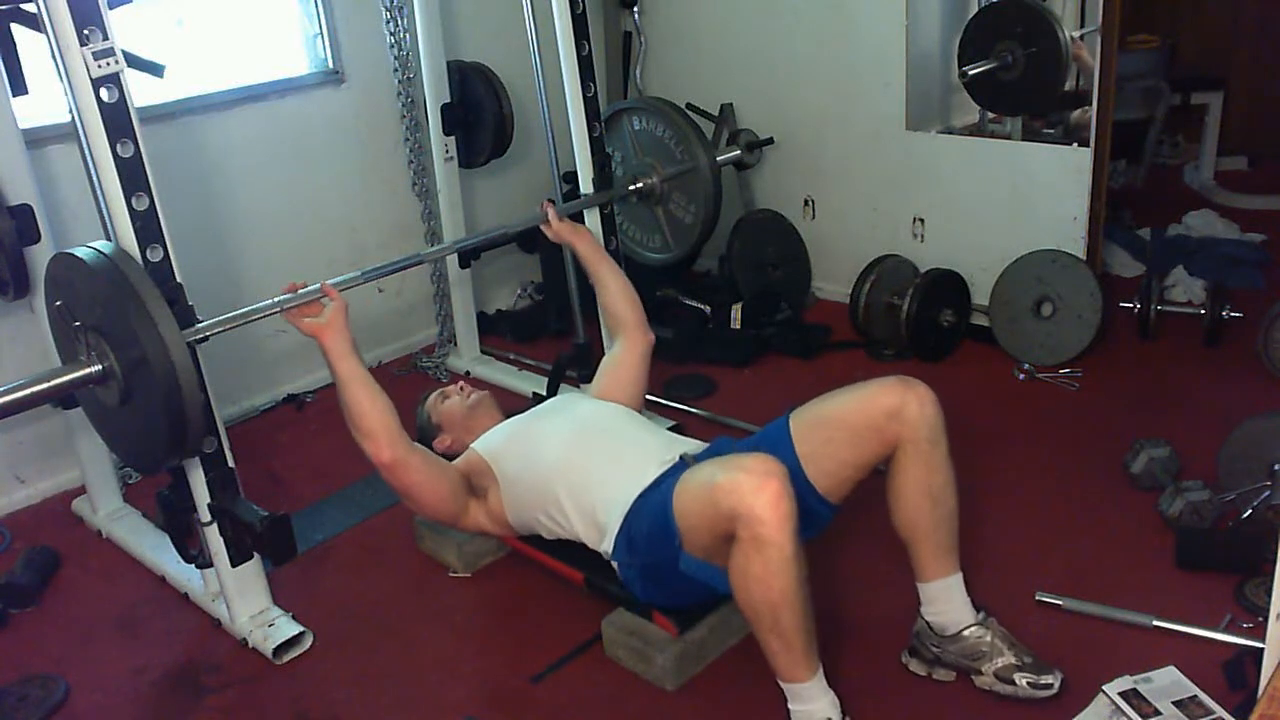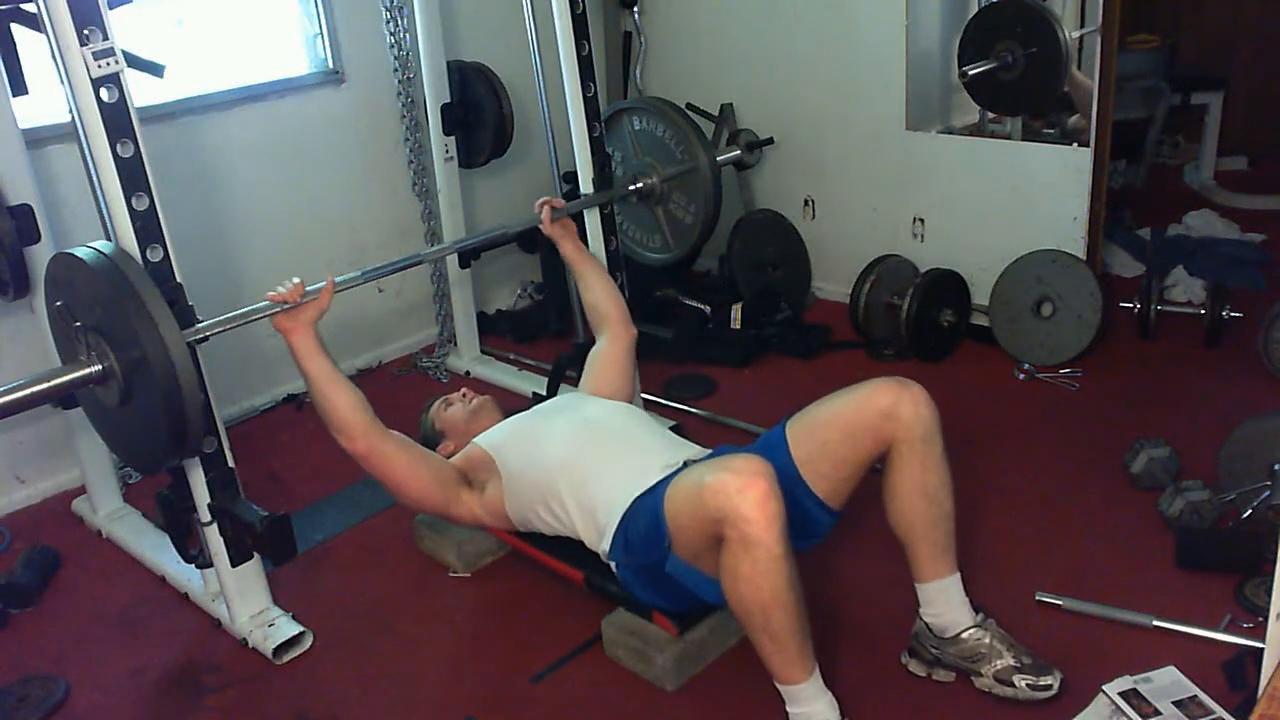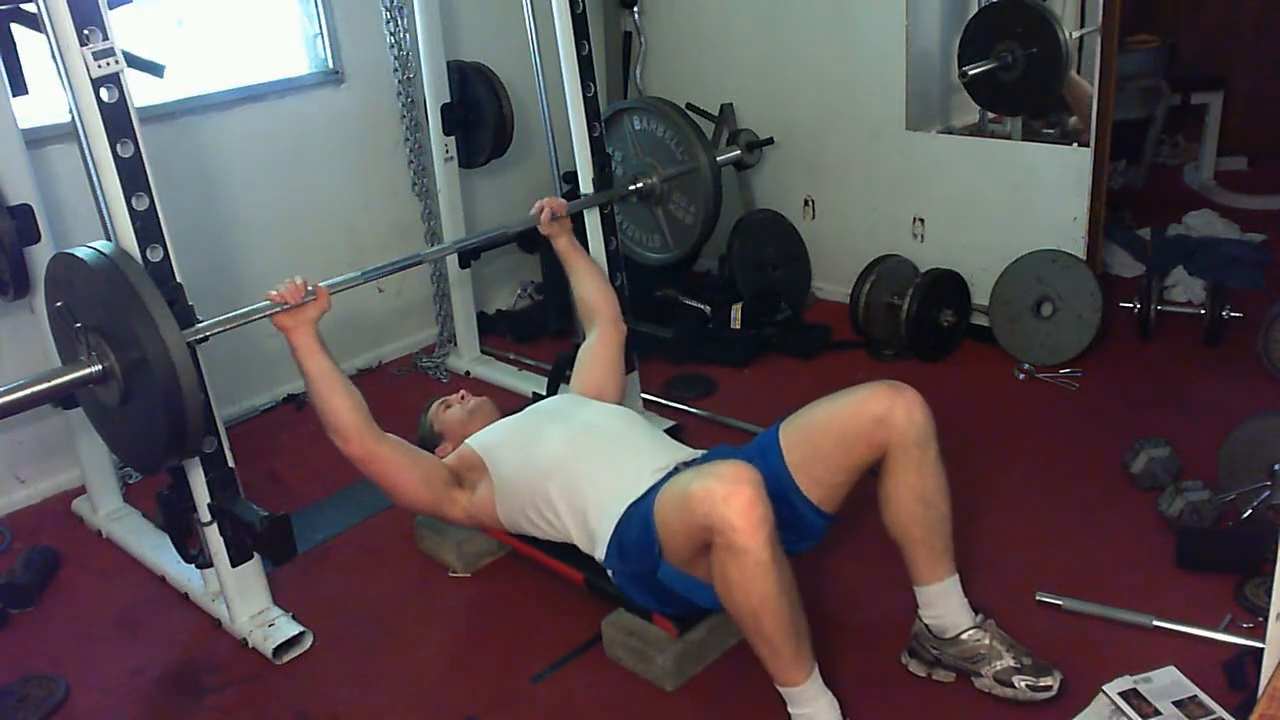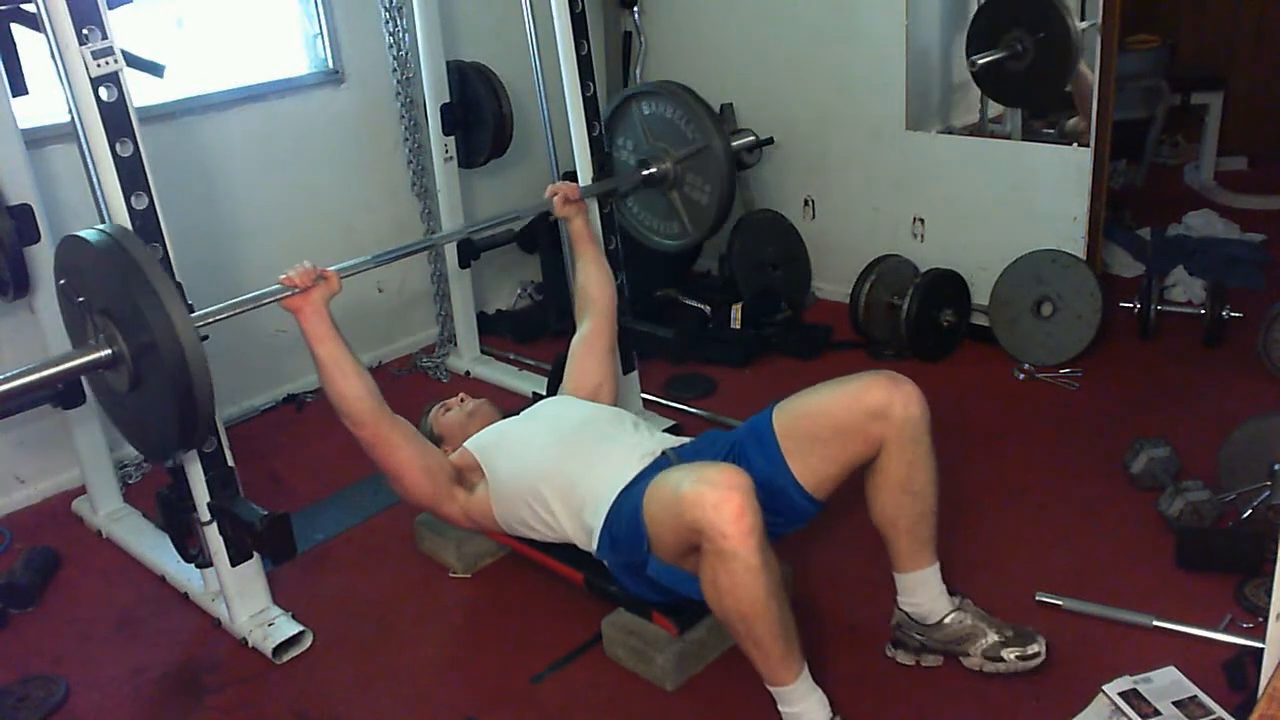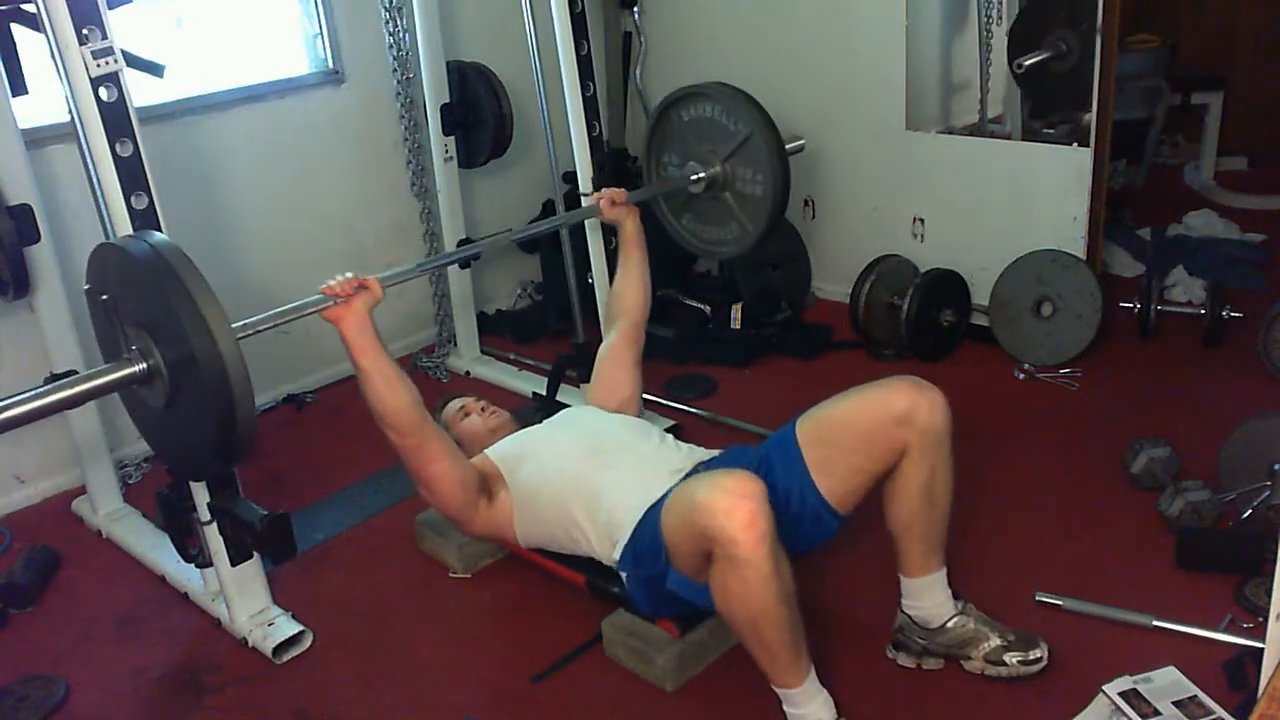
dt=0.5s
person 1, frame 1
left shoulder: (574, 407)
right shoulder: (471, 482)
left elbow: (635, 334)
right elbow: (388, 452)
left wrist: (580, 240)
right wrist: (334, 338)
left hip: (713, 470)
right hip: (652, 531)
left knee: (907, 404)
right knee: (760, 490)
left ankle: (947, 626)
person 1, frame 2
left shoulder: (576, 405)
right shoulder: (472, 479)
left elbow: (618, 329)
right elbow: (364, 437)
left wrist: (569, 243)
right wrist: (303, 336)
left hip: (722, 480)
right hip: (650, 527)
left knee: (902, 405)
right knee: (746, 488)
left ankle: (947, 629)
person 1, frame 3
left shoulder: (571, 406)
right shoulder: (466, 477)
left elbow: (608, 327)
right elbow: (360, 439)
left wrist: (564, 239)
right wrist: (303, 334)
left hip: (708, 475)
right hip: (646, 532)
left knee: (895, 409)
right knee: (734, 494)
left ankle: (946, 629)
person 1, frame 4
left shoulder: (567, 406)
right shoulder: (464, 480)
left elbow: (598, 319)
right elbow: (372, 422)
left wrist: (578, 223)
right wrist: (314, 316)
left hip: (706, 456)
right hip: (634, 517)
left knee: (893, 402)
right knee: (724, 501)
left ankle: (926, 614)
person 1, frame 5
left shoulder: (588, 416)
right shoulder: (482, 489)
left elbow: (625, 332)
right elbow: (407, 432)
left wrist: (629, 228)
right wrist: (356, 325)
left hip: (730, 472)
right hip: (661, 536)
left knee: (915, 408)
right knee: (735, 506)
left ankle: (929, 619)
